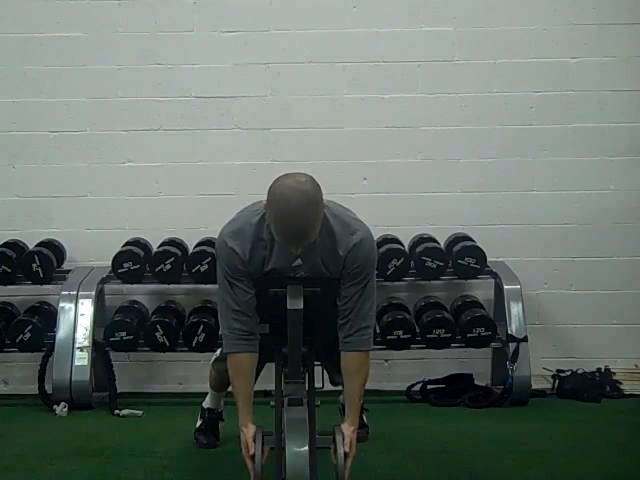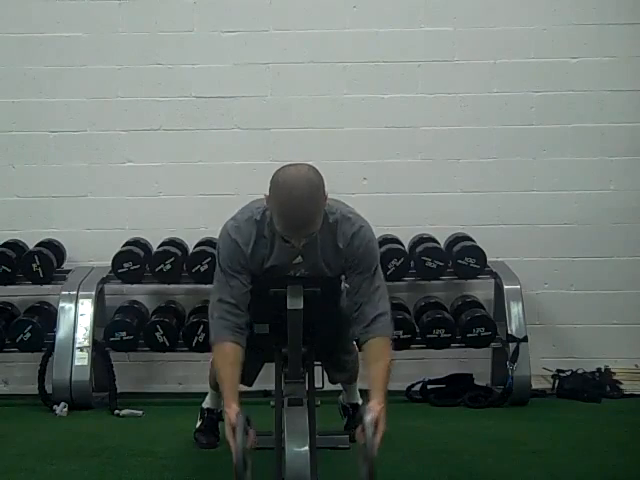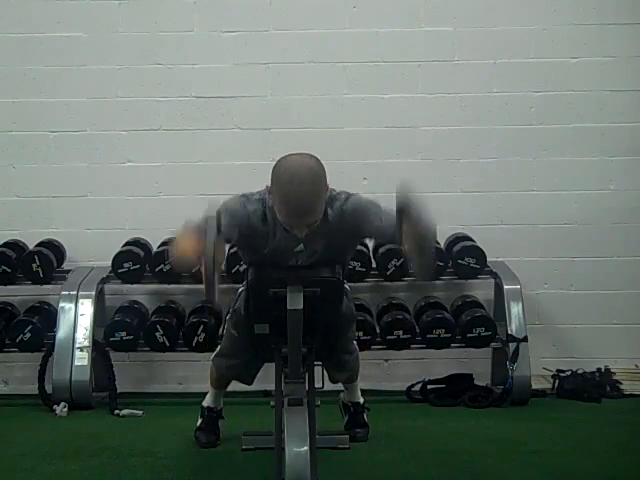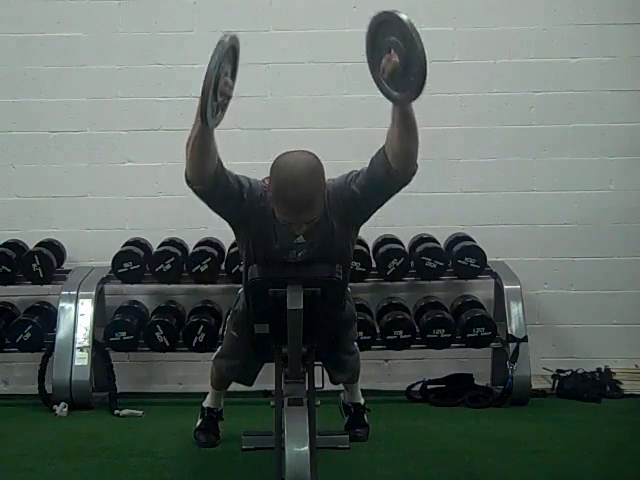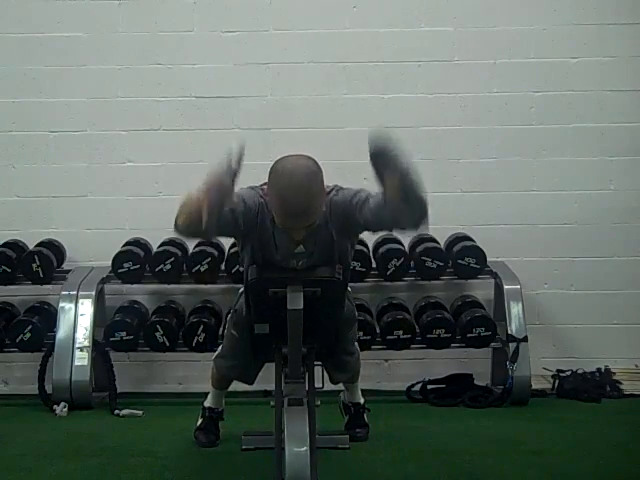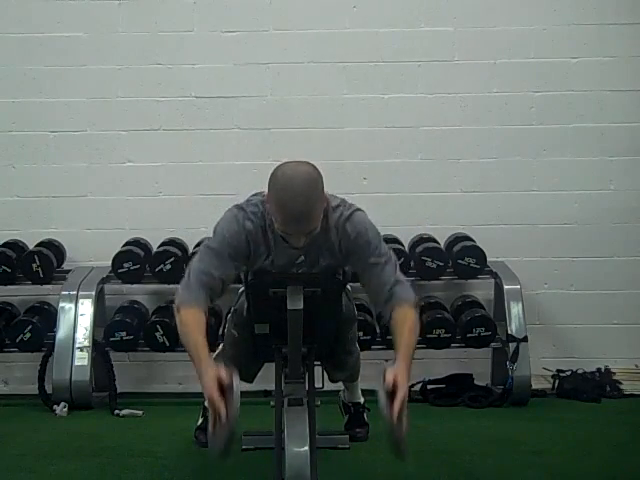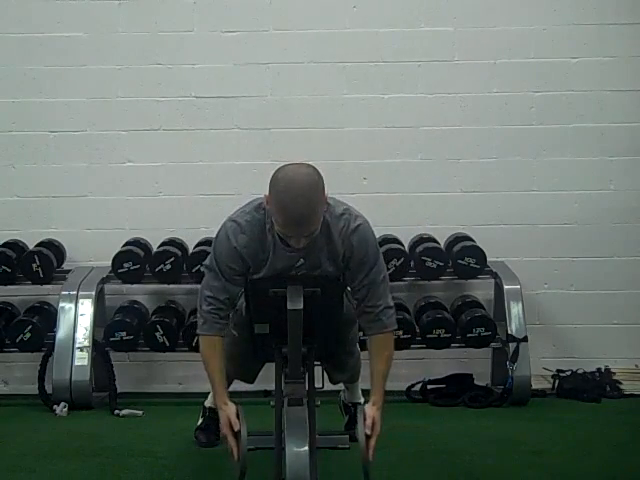
dt=0.3s
person 1, frame 1
left shoulder: (355, 239)
right shoulder: (235, 238)
left elbow: (356, 332)
right elbow: (239, 333)
left wrist: (351, 420)
right wrist: (246, 422)
right hip: (258, 307)
right knee: (228, 357)
left ankle: (348, 405)
right ankle: (211, 407)
person 1, frame 2
left shoulder: (354, 232)
right shoulder: (239, 233)
left elbow: (373, 315)
right elbow: (227, 319)
left wrist: (377, 398)
right wrist: (231, 403)
left knee: (346, 364)
right knee: (229, 357)
left ankle: (351, 401)
right ankle: (212, 406)
person 1, frame 3
left shoulder: (347, 211)
right shoulder: (247, 211)
left elbow: (393, 225)
right elbow: (189, 243)
right wrist: (194, 247)
left knee: (345, 359)
right knee: (229, 359)
left ankle: (353, 400)
right ankle: (212, 405)
person 1, frame 4
left shoulder: (345, 200)
right shoulder: (249, 202)
left elbow: (400, 168)
right elbow: (200, 178)
left wrist: (401, 101)
left knee: (345, 364)
right knee: (229, 365)
left ankle: (353, 402)
right ankle: (212, 407)
person 1, frame 5
left shoulder: (344, 204)
right shoulder: (249, 205)
left elbow: (412, 213)
right elbow: (185, 224)
left wrist: (401, 187)
right wrist: (205, 202)
left knee: (346, 362)
right knee: (230, 361)
left ankle: (353, 402)
right ankle: (212, 406)
person 1, frame 6
left shoulder: (350, 223)
right shoulder: (242, 221)
left elbow: (396, 292)
right elbow: (190, 294)
left wrist: (402, 366)
right wrist: (205, 369)
left knee: (345, 360)
right knee: (229, 360)
left ankle: (353, 400)
right ankle: (211, 406)
person 1, frame 7
left shoulder: (354, 230)
right shoulder: (236, 233)
left elbow: (377, 315)
right elbow: (214, 315)
left wrist: (377, 400)
right wrist: (223, 400)
left knee: (346, 359)
right knee: (233, 359)
left ankle: (352, 400)
right ankle: (212, 405)
